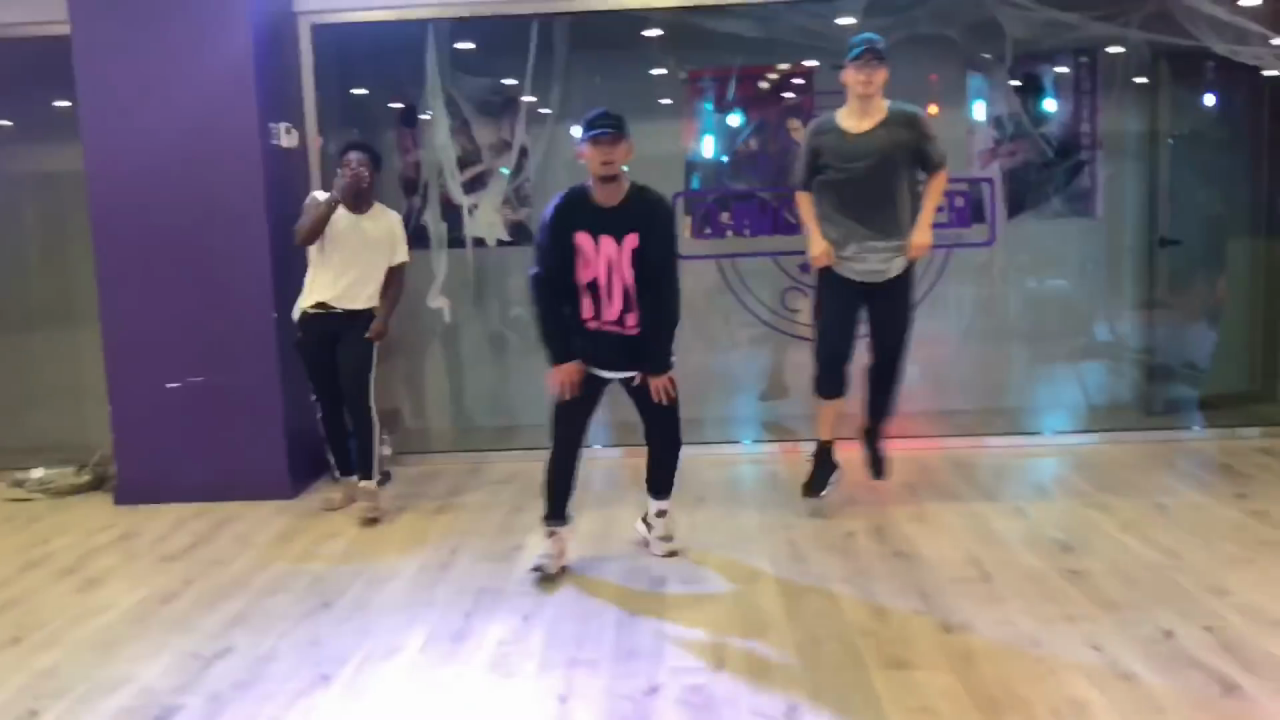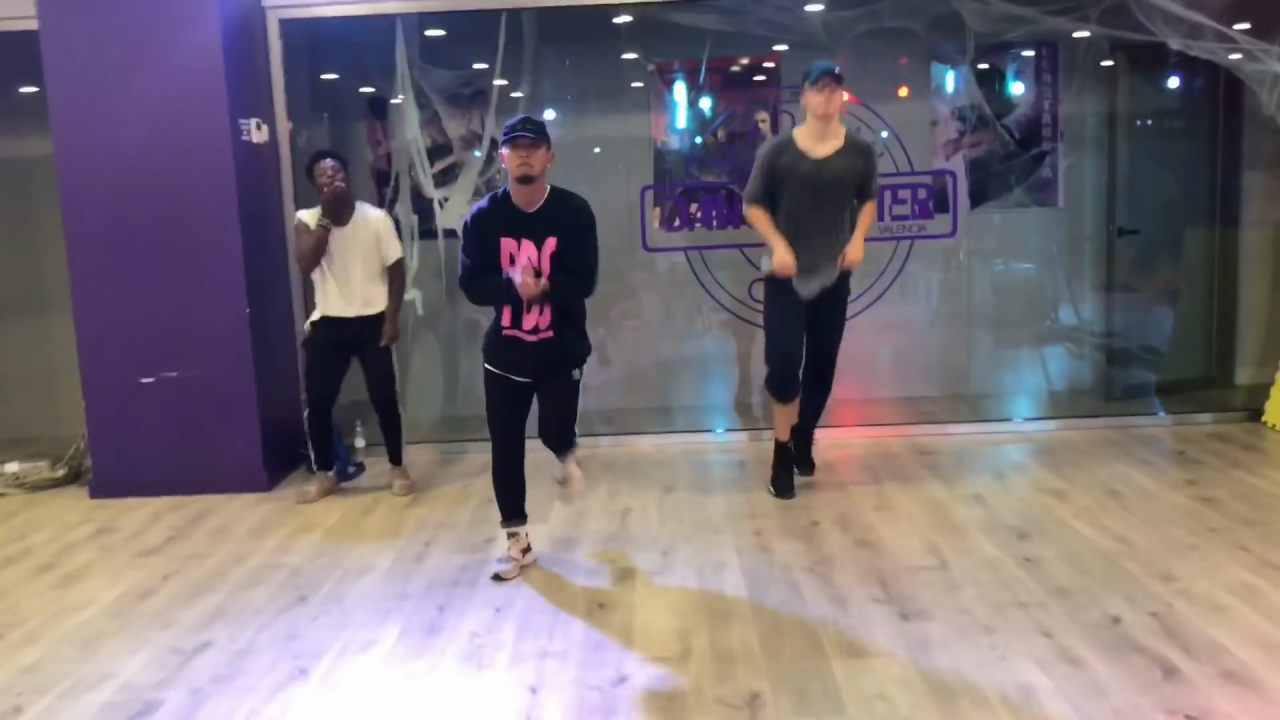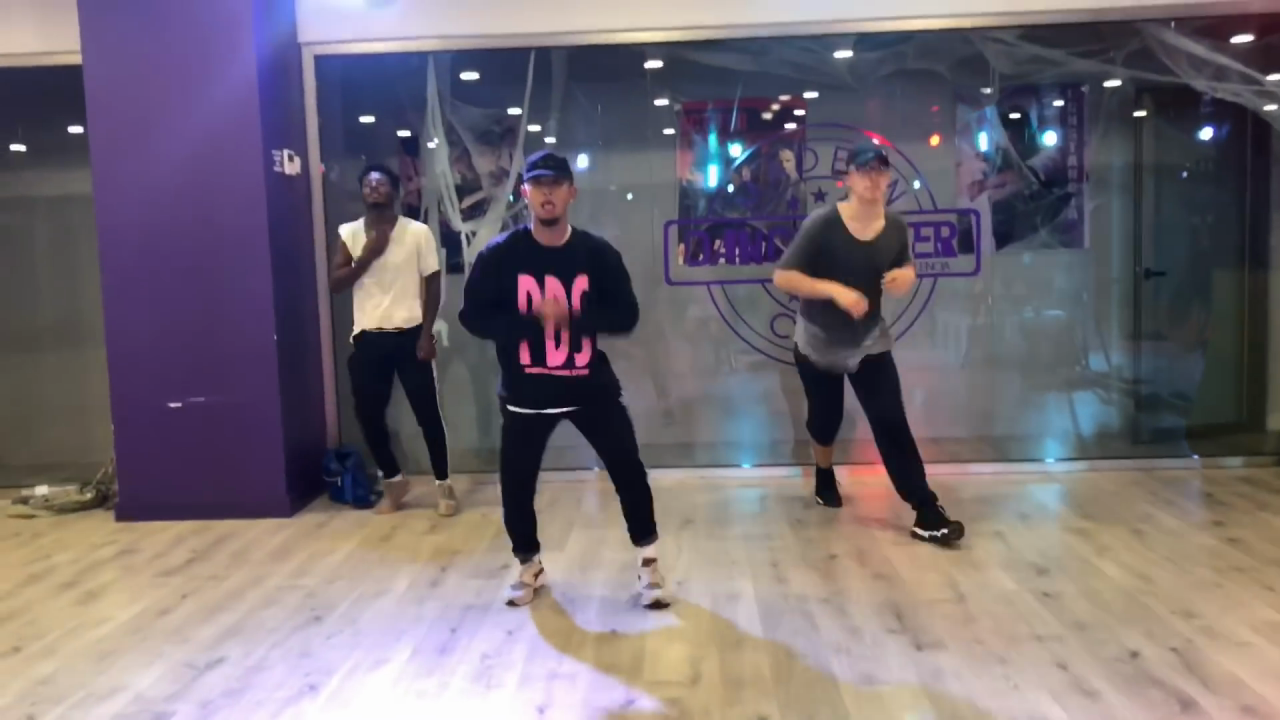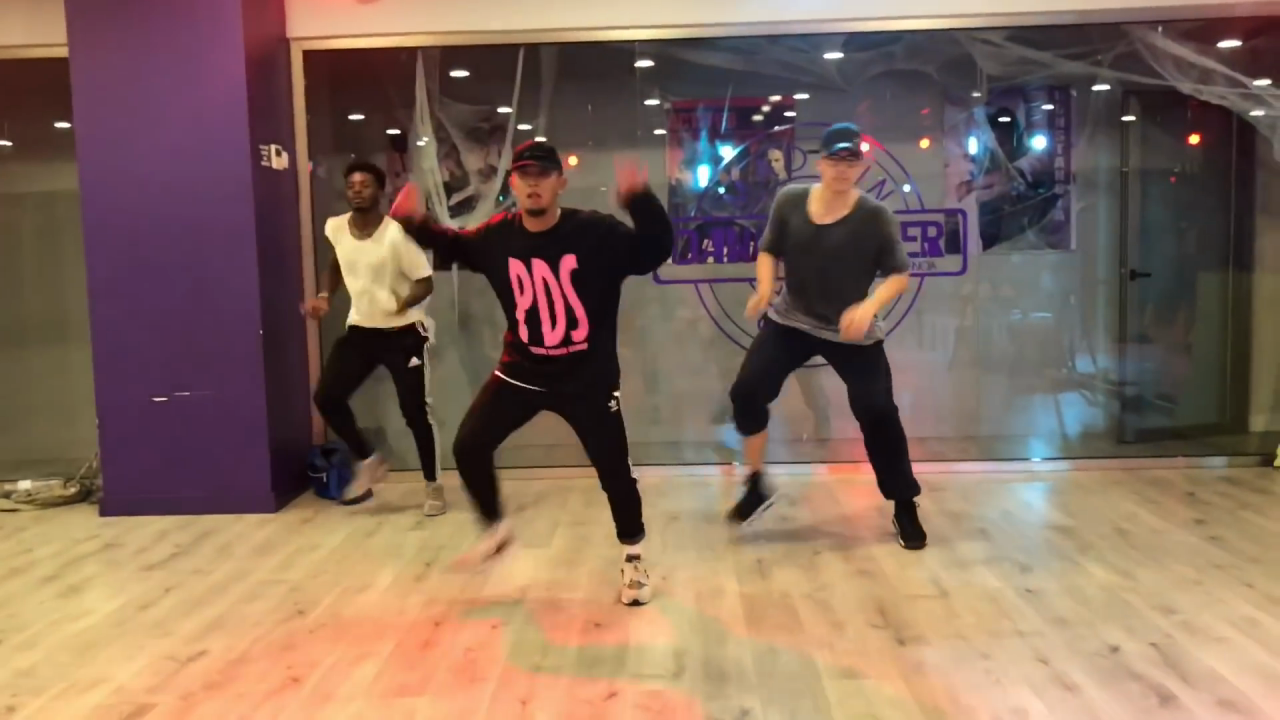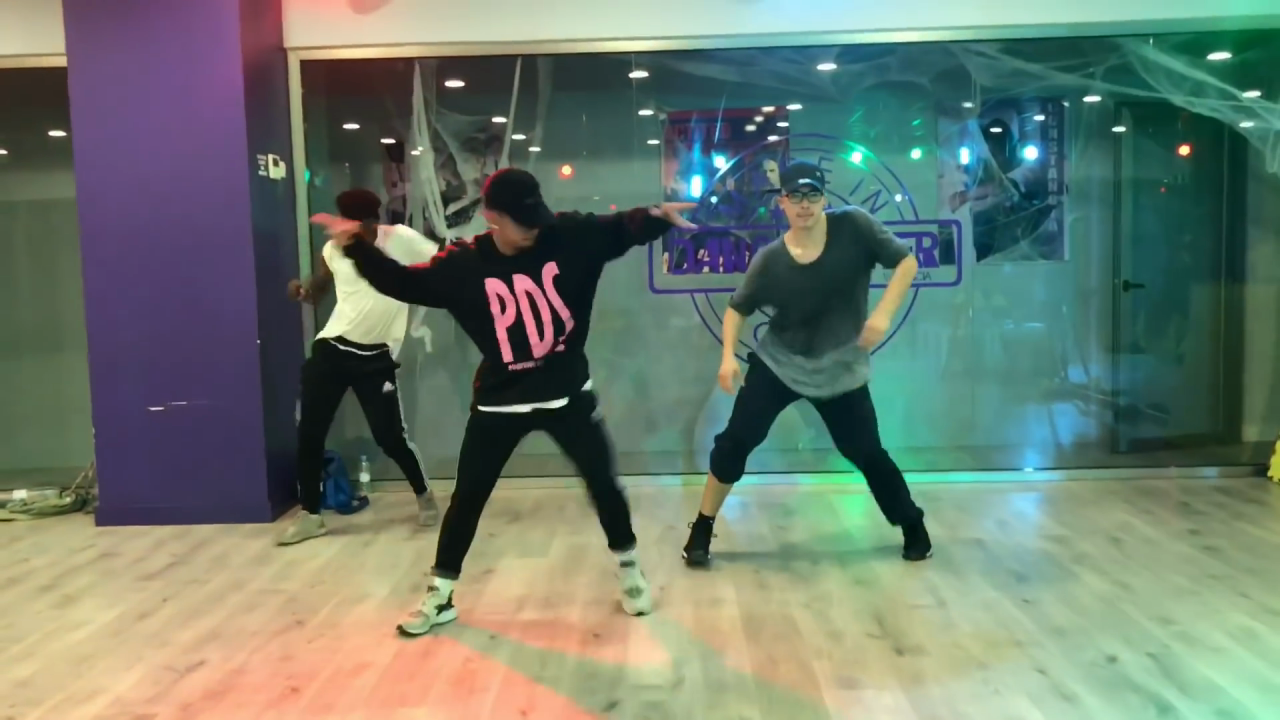
dt=0.4s
person 1, frame 1
left shoulder: (654, 210)
right shoulder: (564, 210)
left elbow: (662, 287)
right elbow: (546, 285)
left wrist: (659, 360)
right wrist: (561, 355)
left hip: (640, 346)
right hip: (581, 347)
left knee: (666, 434)
right knee: (565, 442)
left ankle: (656, 517)
right ankle: (556, 536)
person 1, frame 2
left shoulder: (574, 212)
right shoulder: (484, 217)
left elbow: (582, 282)
right elbow: (474, 285)
left wrist: (541, 289)
right wrist: (514, 285)
left hip: (560, 350)
right hip: (505, 353)
left knee: (555, 432)
right knee: (506, 447)
left ankle: (564, 454)
right ankle: (516, 540)
person 1, frame 3
left shoulder: (598, 253)
right shoulder: (500, 255)
left elbow: (625, 315)
right elbow: (473, 316)
left wrist: (573, 318)
right wrist: (535, 318)
left hip: (590, 386)
right hip: (527, 390)
left knee: (628, 470)
right knee: (516, 486)
left ankle: (647, 562)
right ankle: (529, 566)
person 1, frame 4
left shoulder: (593, 231)
right shoulder: (497, 235)
left elbow: (652, 251)
right elbow: (450, 246)
left wrist: (639, 200)
right wrist: (415, 221)
left hip: (588, 376)
right hip: (522, 372)
left knee: (614, 471)
right knee: (469, 445)
left ankle: (632, 558)
right ankle: (495, 528)
person 1, frame 5
left shoulder: (569, 234)
right shoulder: (462, 262)
left elbow: (623, 231)
right elbow: (401, 282)
left wrist: (656, 216)
right wrist: (357, 246)
left hip: (566, 391)
right hip: (498, 398)
left knee: (602, 479)
right knee: (468, 496)
left ankle: (627, 564)
right ankle: (438, 595)
person 2, frame 1
left shoulder: (908, 122)
right shoulder: (821, 130)
left elbow: (937, 171)
right elbow: (803, 189)
left wrist: (924, 225)
right wrist: (814, 236)
left hip: (894, 258)
right hip: (838, 261)
left knee: (889, 355)
right knee: (831, 353)
left ankle: (873, 436)
right ankle: (824, 454)
person 2, frame 2
left shoulder: (859, 151)
right shoulder: (777, 149)
left elbow: (868, 199)
right elbow: (753, 205)
left wrist: (857, 240)
right wrist: (777, 245)
left hip: (832, 274)
right hip: (786, 275)
left knee: (822, 365)
right knee: (784, 359)
left ankle: (803, 438)
right ankle: (782, 451)
person 2, frame 3
left shoulder: (897, 229)
right shoulder: (822, 224)
right elbow: (783, 276)
left wrist: (905, 276)
right wrist: (834, 290)
left hip: (870, 341)
right hip: (819, 341)
left knee: (891, 422)
right knee: (824, 418)
left ankle: (927, 512)
right ankle: (824, 475)
person 2, frame 4
left shoulder: (874, 216)
right shoulder: (790, 200)
left elbow: (900, 275)
right elbow: (767, 250)
left wrist: (870, 306)
right wrist: (764, 287)
left hip: (852, 330)
right hip: (791, 318)
left knee: (878, 413)
right knee: (747, 391)
left ankle: (905, 509)
right ankle: (756, 484)
person 2, frame 5
left shoulder: (853, 225)
right shoulder: (768, 260)
left elbow: (906, 262)
right elbow: (738, 307)
left wrist: (883, 314)
right wrist: (728, 356)
left hip: (843, 366)
right hip: (778, 363)
left knee: (866, 451)
right knee: (735, 440)
left ankle: (910, 522)
right ankle: (702, 529)
person 3, frame 1
left shoulder: (389, 220)
right shoulder: (321, 201)
left elbow: (395, 274)
right elbow: (303, 238)
left wrist: (383, 316)
right wrist: (335, 196)
left hip: (359, 318)
right hip: (316, 316)
left knee: (358, 397)
right knee: (329, 403)
left ankle: (369, 486)
right ankle: (348, 479)
person 3, frame 2
left shoulder: (376, 219)
right shoulder: (306, 220)
left elbow: (395, 270)
right elbow: (307, 264)
left wrist: (392, 318)
right wrist: (326, 215)
left hip: (371, 322)
right hip: (328, 325)
left knee: (385, 400)
right knee: (317, 402)
left ankle: (398, 468)
right ankle: (324, 474)
person 3, frame 3
left shoulder: (418, 232)
right shoulder: (349, 233)
left elbow: (432, 285)
right elbow: (336, 284)
left wrist: (427, 333)
right wrist: (367, 256)
left hip: (409, 336)
right hip: (369, 338)
left knee: (427, 412)
right knee: (368, 415)
left ankle: (444, 485)
right ankle: (393, 482)
person 3, frame 4
left shoulder: (397, 236)
right shoulder: (334, 228)
left elbow: (425, 283)
left wrist: (403, 303)
right wrist: (323, 296)
left hip: (401, 331)
right hip: (359, 331)
left knee: (415, 412)
right knee: (327, 398)
left ankle: (432, 486)
right ankle: (367, 461)
person 3, frame 5
left shoulder: (400, 238)
right shoulder: (333, 250)
right elbow: (316, 292)
right wrist: (300, 290)
left hip: (375, 356)
right hip: (331, 350)
left knee: (390, 436)
right knee: (310, 431)
left ankle: (423, 496)
right ankle: (310, 514)
